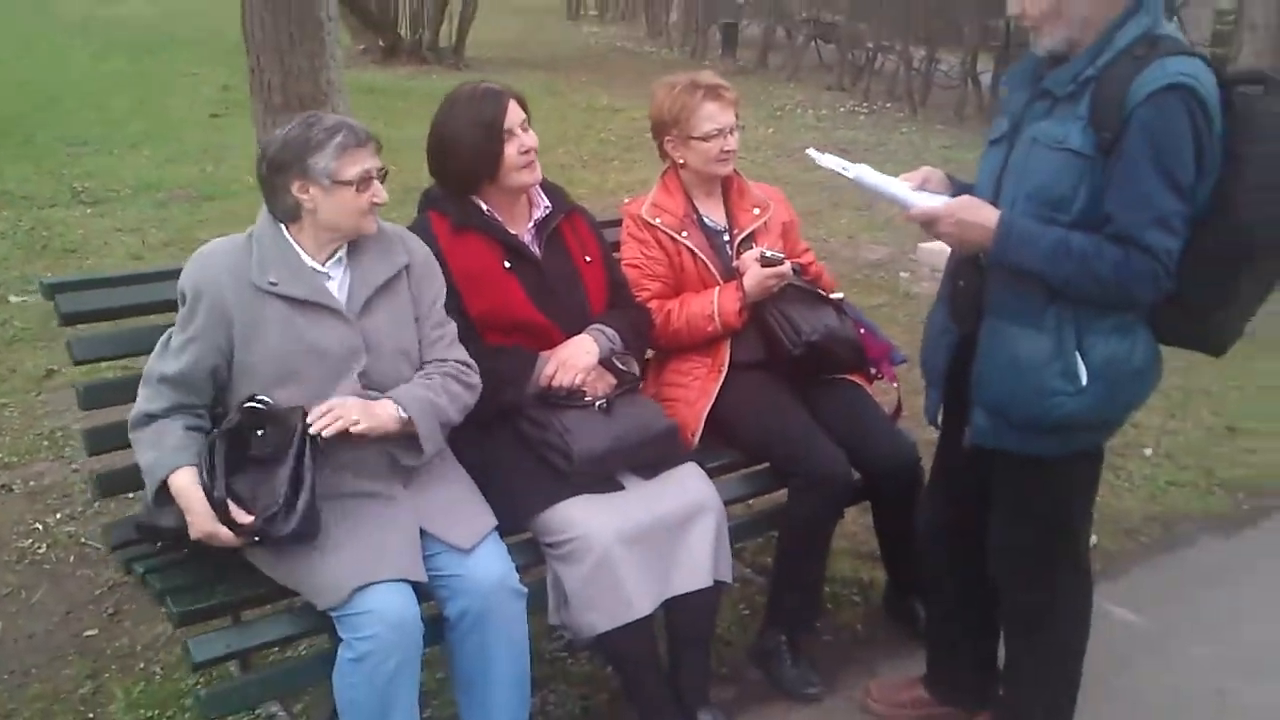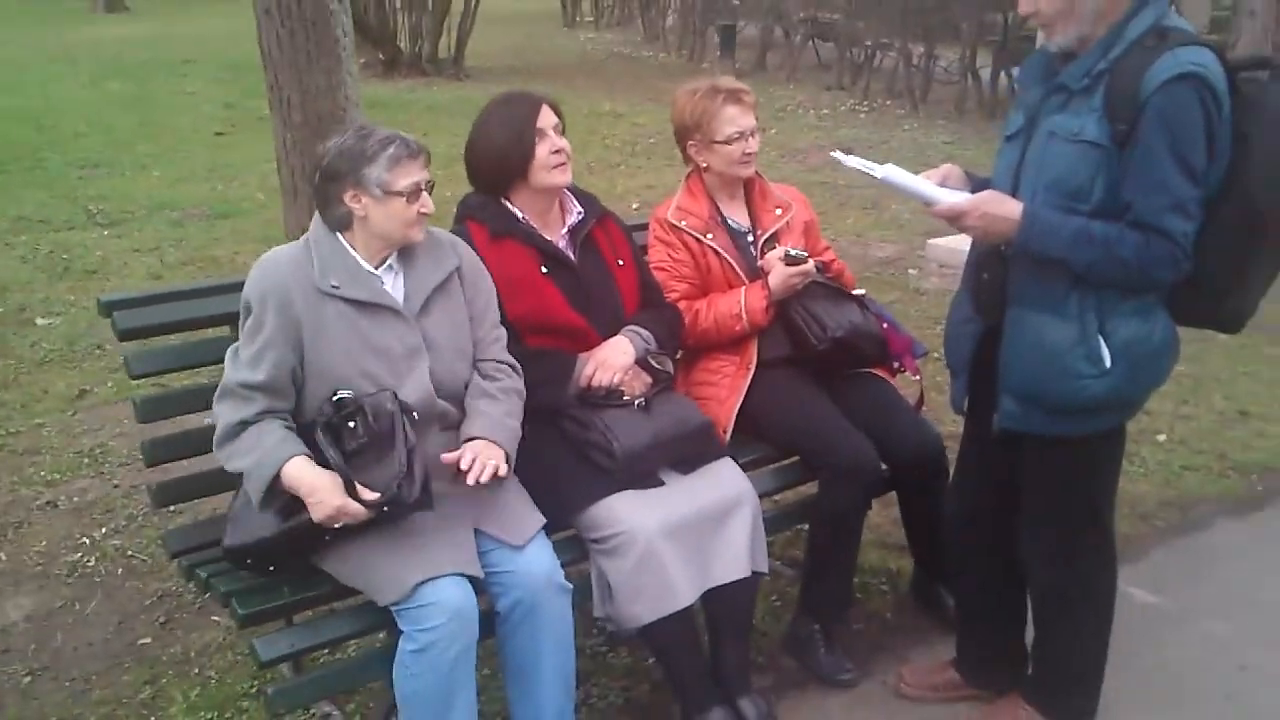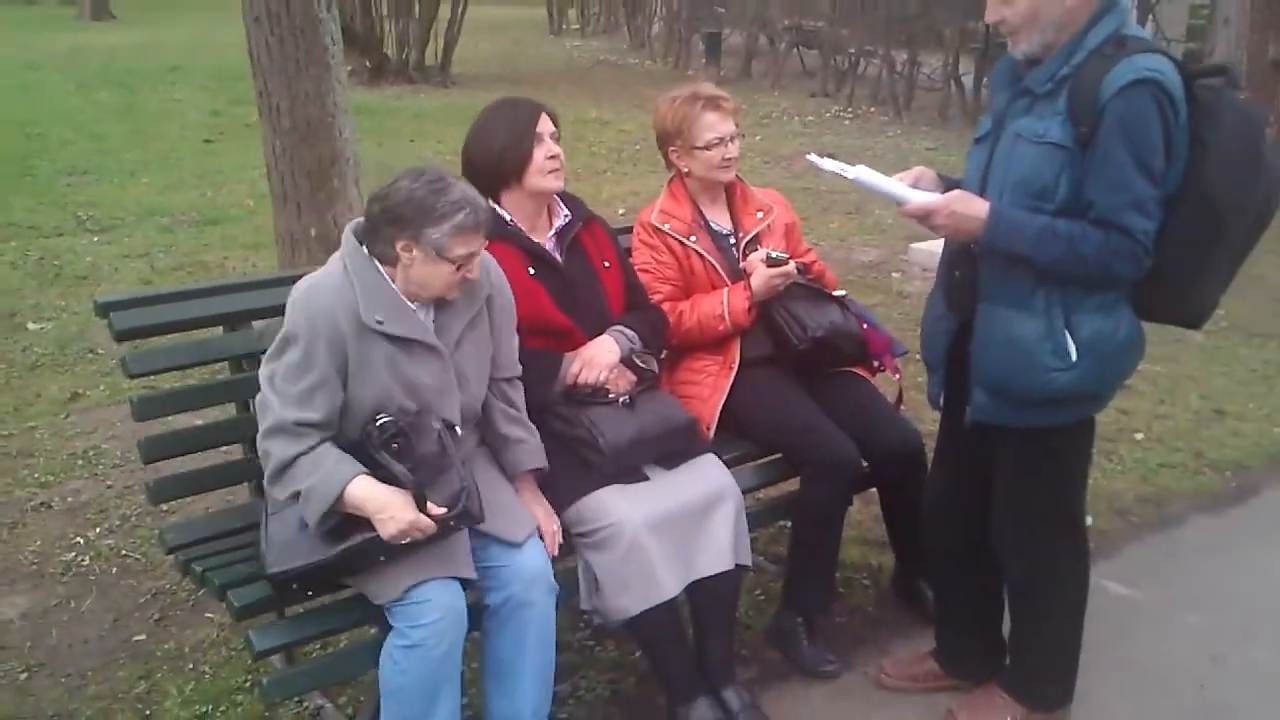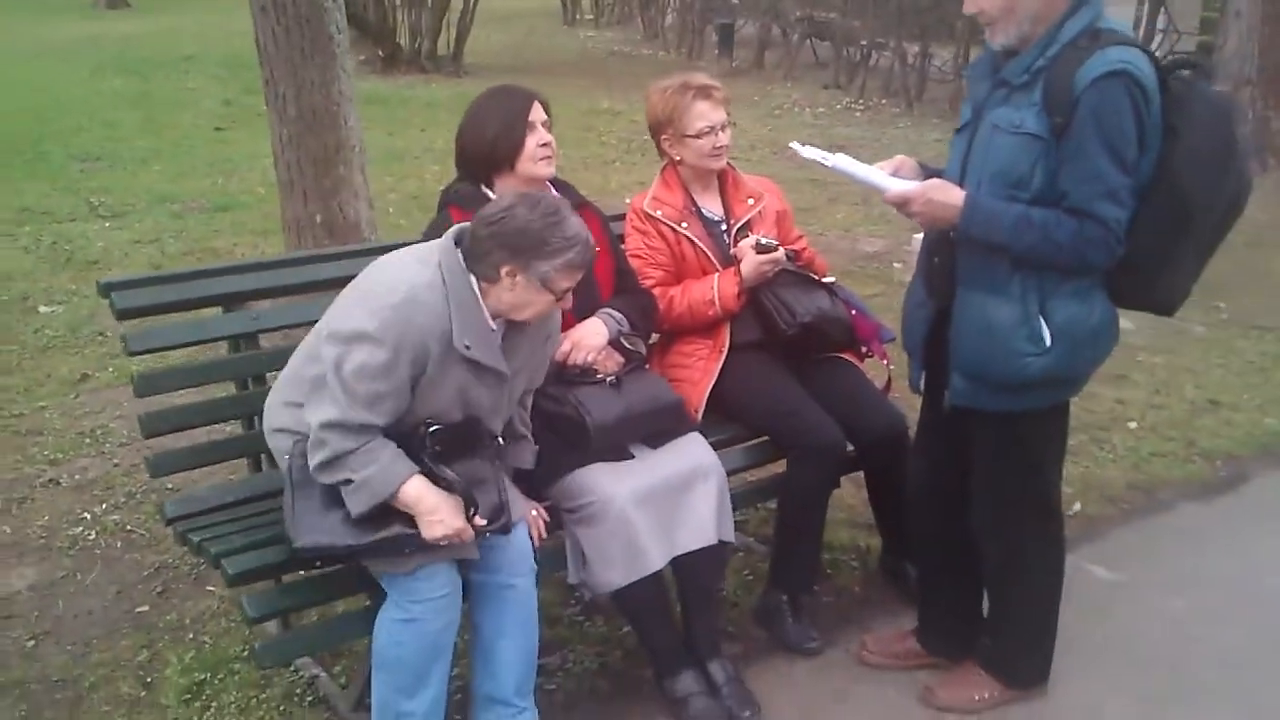
dt=0.4s
person 1, frame 1
left shoulder: (1161, 90)
right shoulder: (1046, 71)
left elbow: (1143, 268)
left wrist: (999, 235)
right wrist: (957, 193)
left hip: (1055, 379)
right hip: (983, 356)
left knee: (1035, 564)
right knee: (952, 531)
person 1, frame 2
left shoulder: (1172, 81)
right shoulder: (1057, 66)
left elbow: (1161, 251)
left wrist: (1023, 225)
right wrist: (974, 188)
left hip: (1078, 362)
right hip: (1005, 345)
left knee: (1062, 542)
right knee: (977, 517)
person 1, frame 3
left shoulder: (1131, 87)
right shoulder: (1024, 73)
left elbow: (1122, 249)
left wrist: (990, 224)
right wrist: (948, 189)
left hip: (1048, 358)
right hip: (980, 342)
left knee: (1035, 531)
right knee: (954, 508)
right ankle: (966, 651)
person 1, frame 4
left shoulder: (1105, 79)
right shoulder: (1006, 64)
left elbow: (1095, 235)
left wrist: (967, 211)
right wrist: (929, 177)
left hip: (1024, 343)
right hip: (960, 327)
left knee: (1012, 512)
right knee: (938, 490)
left ankle: (1011, 663)
right ankle: (946, 630)
person 2, frame 1
left shoulder: (567, 217)
right shoulder: (434, 243)
left elbow: (633, 314)
left wrist: (595, 342)
right wrist: (546, 368)
left hip: (596, 402)
right hip: (502, 423)
left knee: (695, 501)
right knee: (594, 531)
person 2, frame 2
left shoulder: (599, 223)
right shoulder: (472, 249)
left elbow: (665, 313)
left wrist: (631, 342)
right wrist: (585, 370)
left hip: (631, 402)
right hip: (543, 423)
left knee: (731, 492)
right knee: (637, 526)
person 2, frame 3
left shoulder: (586, 227)
left elbow: (650, 315)
left wrist: (616, 341)
right wrist: (570, 369)
left hip: (616, 401)
right hip: (533, 420)
left knee: (715, 488)
right knee: (622, 519)
person 2, frame 4
left shoulder: (577, 210)
right shoulder: (457, 233)
left elbow: (639, 298)
left wrist: (606, 323)
right wrist: (558, 348)
left hip: (605, 379)
right hip: (523, 401)
left knee: (699, 464)
right knee: (610, 494)
left ankle: (708, 650)
right ankle: (673, 667)
person 3, frame 1
left shoulder: (767, 202)
right shoulder: (648, 222)
left elbow: (811, 273)
right elbow: (653, 321)
left wrist: (792, 280)
right wrist: (740, 294)
right hip: (715, 371)
left knee: (895, 456)
right knee: (826, 471)
left ankle: (909, 591)
right ankle: (782, 635)
person 3, frame 2
left shoulder: (788, 202)
right shoulder: (674, 225)
left elbow: (834, 272)
right elbow: (682, 322)
left wrist: (813, 277)
right wrist: (765, 292)
right hip: (742, 369)
left knee: (922, 446)
right knee: (854, 461)
left ankle: (936, 577)
right ankle: (815, 623)
person 3, frame 3
left shoulder: (770, 206)
right shoulder: (657, 229)
left elbow: (815, 273)
right elbow: (666, 323)
left wrist: (795, 279)
right wrist: (747, 293)
right hip: (725, 368)
left knee: (901, 443)
right knee: (835, 457)
left ankle: (916, 572)
right ankle: (798, 617)
person 3, frame 4
left shoulder: (763, 193)
right shoulder: (650, 216)
left elbow: (805, 259)
right elbow: (657, 308)
left wrist: (785, 268)
right wrist: (738, 280)
right hip: (715, 353)
left knee: (886, 426)
right knee: (821, 440)
left ankle: (902, 553)
right ankle: (784, 595)
person 4, frame 1
left shoulder: (402, 253)
right shoulder: (223, 275)
left elbow: (456, 374)
right elbow: (164, 405)
left wrist: (385, 413)
right wrist: (191, 492)
left hip: (411, 463)
right hip: (305, 492)
left knee: (492, 585)
right knee: (385, 614)
person 4, frame 2
left shoulder: (451, 257)
right shoulder: (284, 280)
left elbow: (496, 369)
right elbow: (247, 412)
left wrist: (488, 437)
right wrist: (304, 478)
left hip: (460, 465)
left knee: (539, 580)
right knee: (445, 605)
person 4, frame 3
left shoulder: (483, 280)
right shoulder: (323, 306)
left elbow: (502, 388)
right elbow: (289, 443)
left wrist: (526, 487)
right wrist: (373, 499)
left hip: (459, 467)
right hip: (360, 495)
left knee: (529, 575)
right knee: (434, 605)
person 4, frame 4
left shoulder: (534, 309)
right shoulder: (406, 304)
left elbow: (513, 402)
right elbow: (340, 436)
left wrist: (510, 489)
right wrist: (423, 501)
right hip: (335, 447)
left knee: (509, 554)
right knee: (428, 580)
